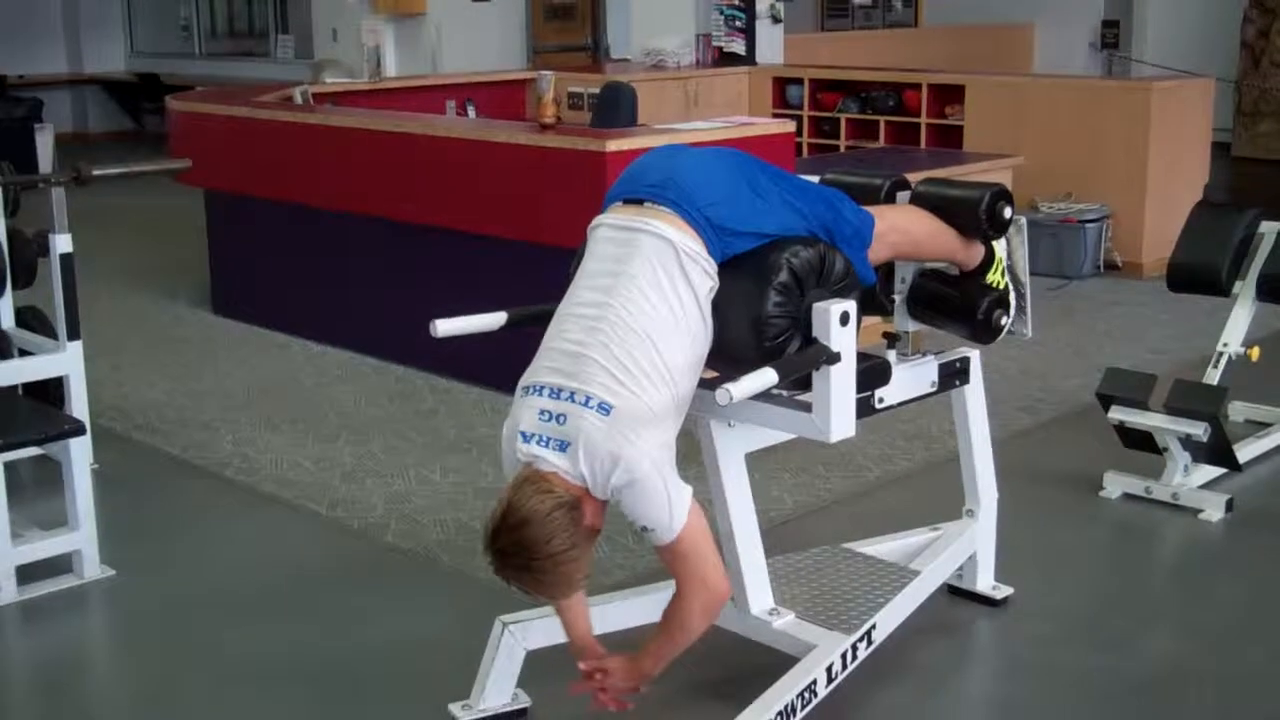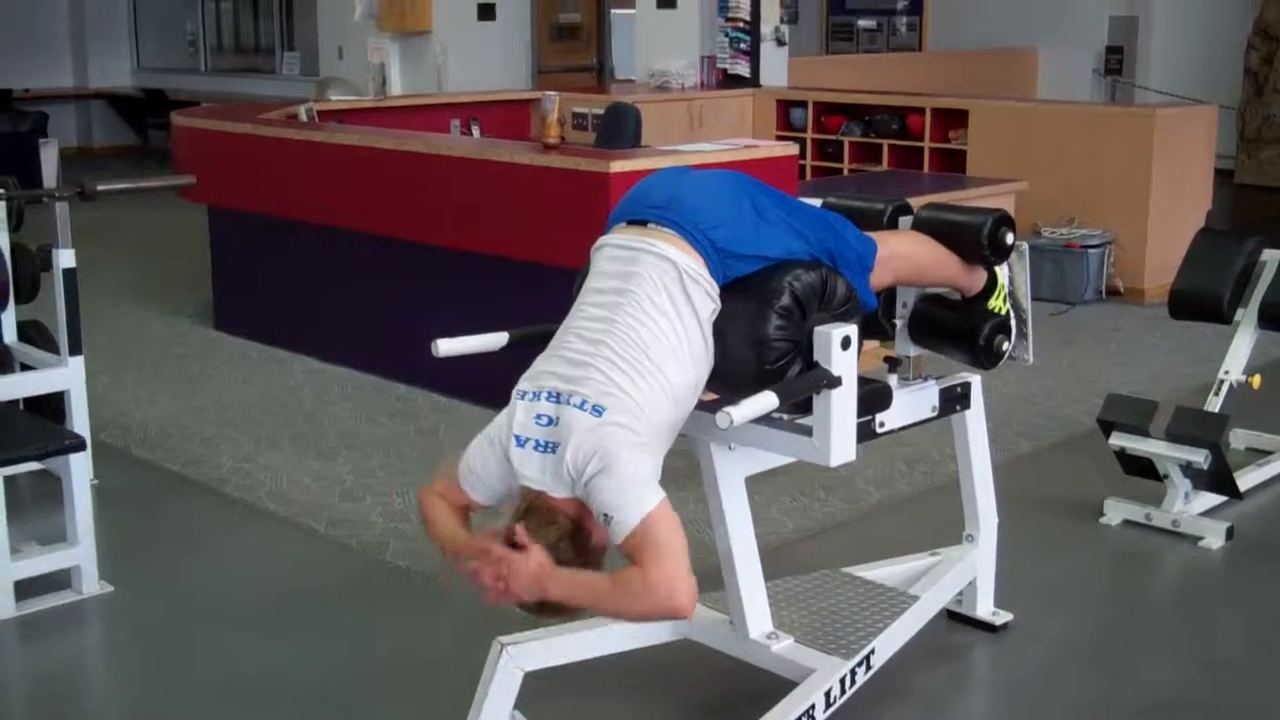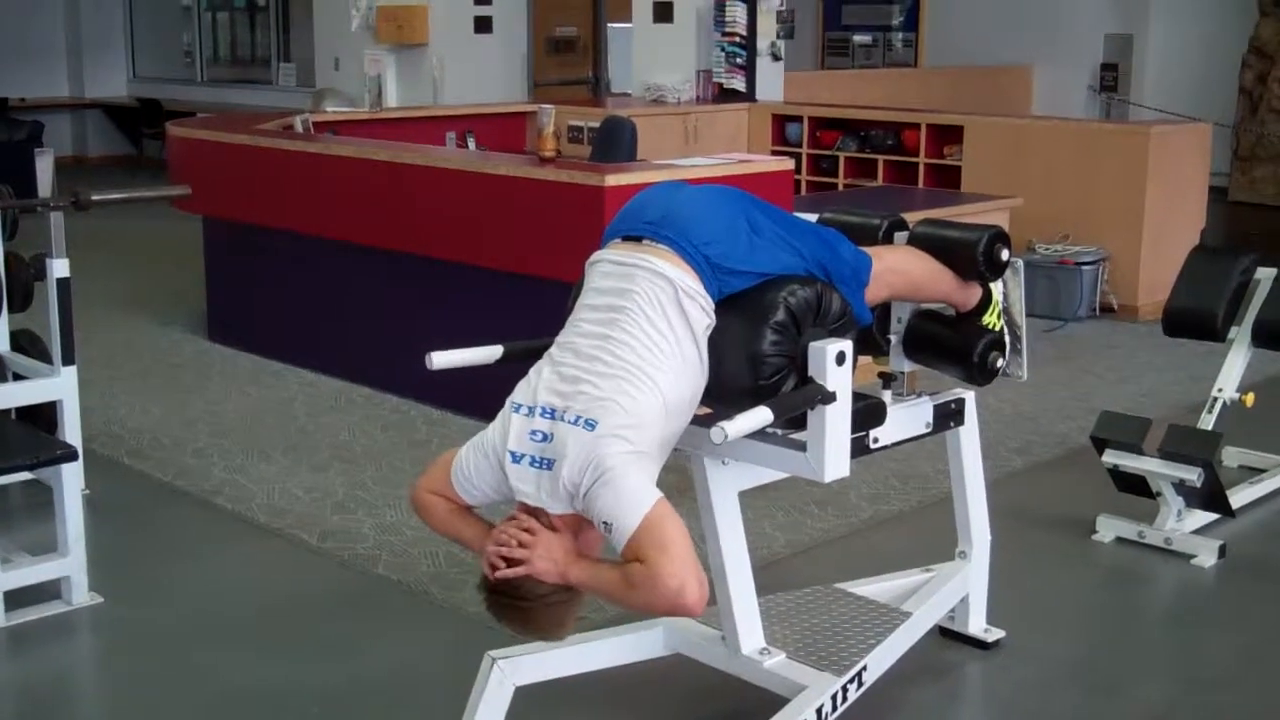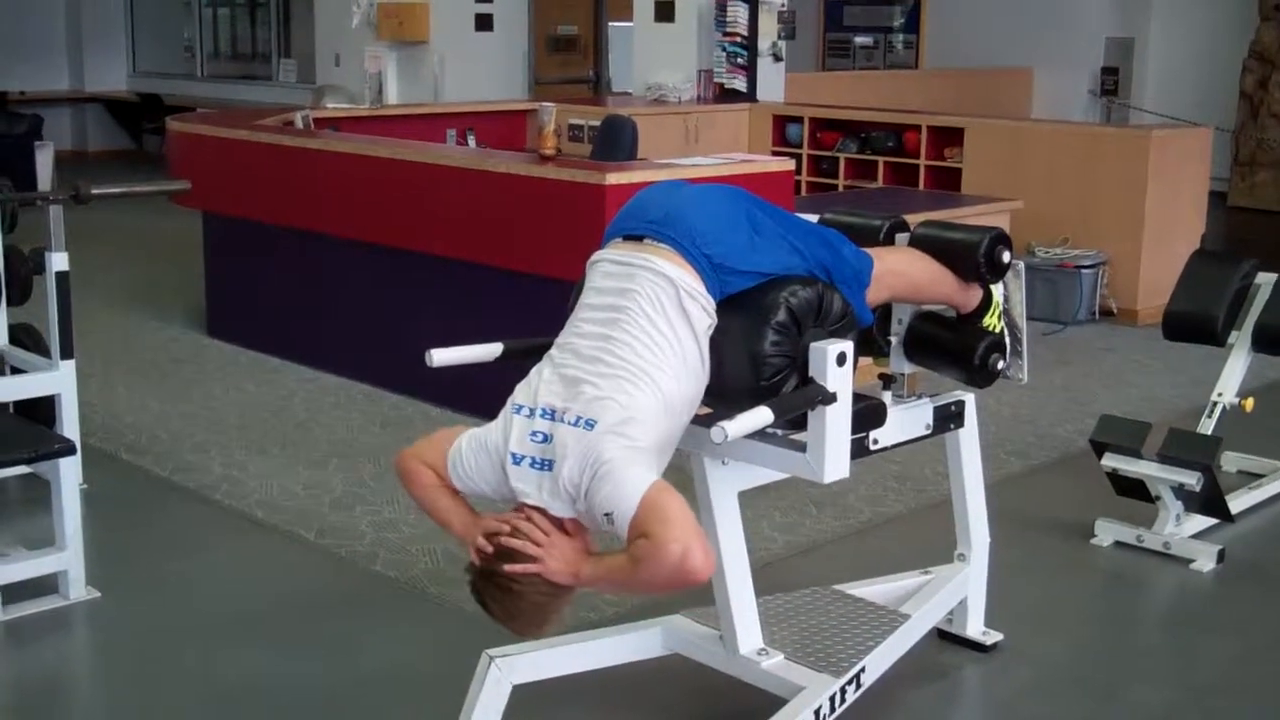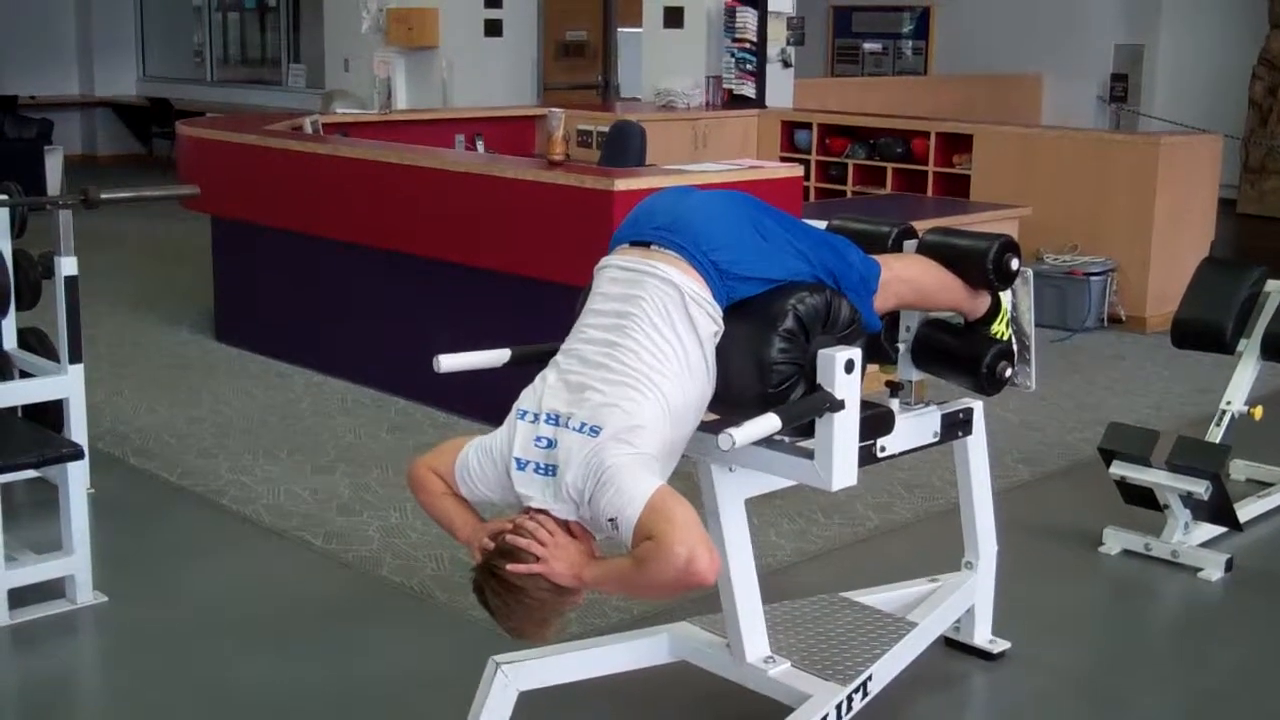
dt=0.4s
person 1, frame 1
left shoulder: (624, 456)
right shoulder: (522, 430)
left elbow: (706, 590)
right elbow: (565, 540)
left wrist: (637, 672)
right wrist: (586, 648)
left hip: (702, 200)
right hip: (634, 197)
left knee: (871, 237)
left ankle: (979, 258)
person 1, frame 2
left shoulder: (606, 459)
right shoulder: (513, 438)
left elbow: (673, 593)
right elbow: (437, 499)
left wrist: (545, 583)
right wrist: (475, 553)
left hip: (705, 227)
right hip: (640, 217)
left knee: (873, 265)
left ankle: (982, 288)
person 1, frame 3
left shoulder: (602, 470)
right shoulder: (505, 447)
left elbow: (683, 591)
right elbow: (429, 494)
left wrist: (573, 569)
right wrist: (489, 544)
left hip: (703, 238)
right hip: (637, 229)
left knee: (866, 280)
left ankle: (974, 300)
person 1, frame 4
left shoulder: (601, 467)
right shoulder: (506, 447)
left elbow: (686, 559)
right elbow: (413, 462)
left wrist: (585, 568)
right wrist: (471, 532)
left hip: (703, 239)
right hip: (640, 228)
left knee: (867, 281)
left ankle: (975, 301)
person 1, frame 5
left shoulder: (605, 474)
right shoulder: (510, 455)
left elbow: (692, 563)
right elbow: (424, 472)
left wrist: (588, 572)
right wrist: (477, 537)
left hip: (711, 246)
right hip: (647, 231)
left knee: (874, 288)
left ankle: (984, 307)
